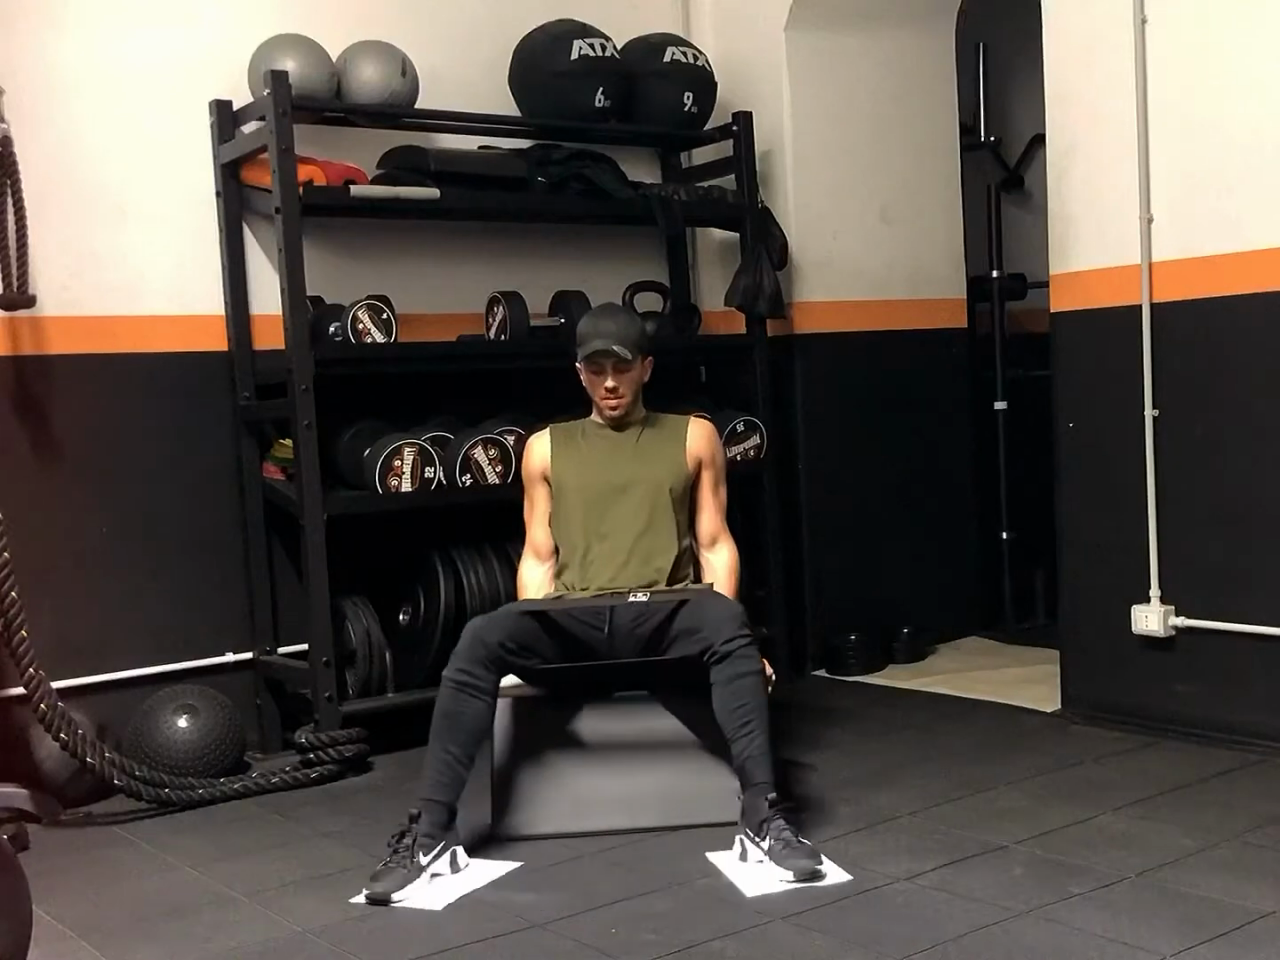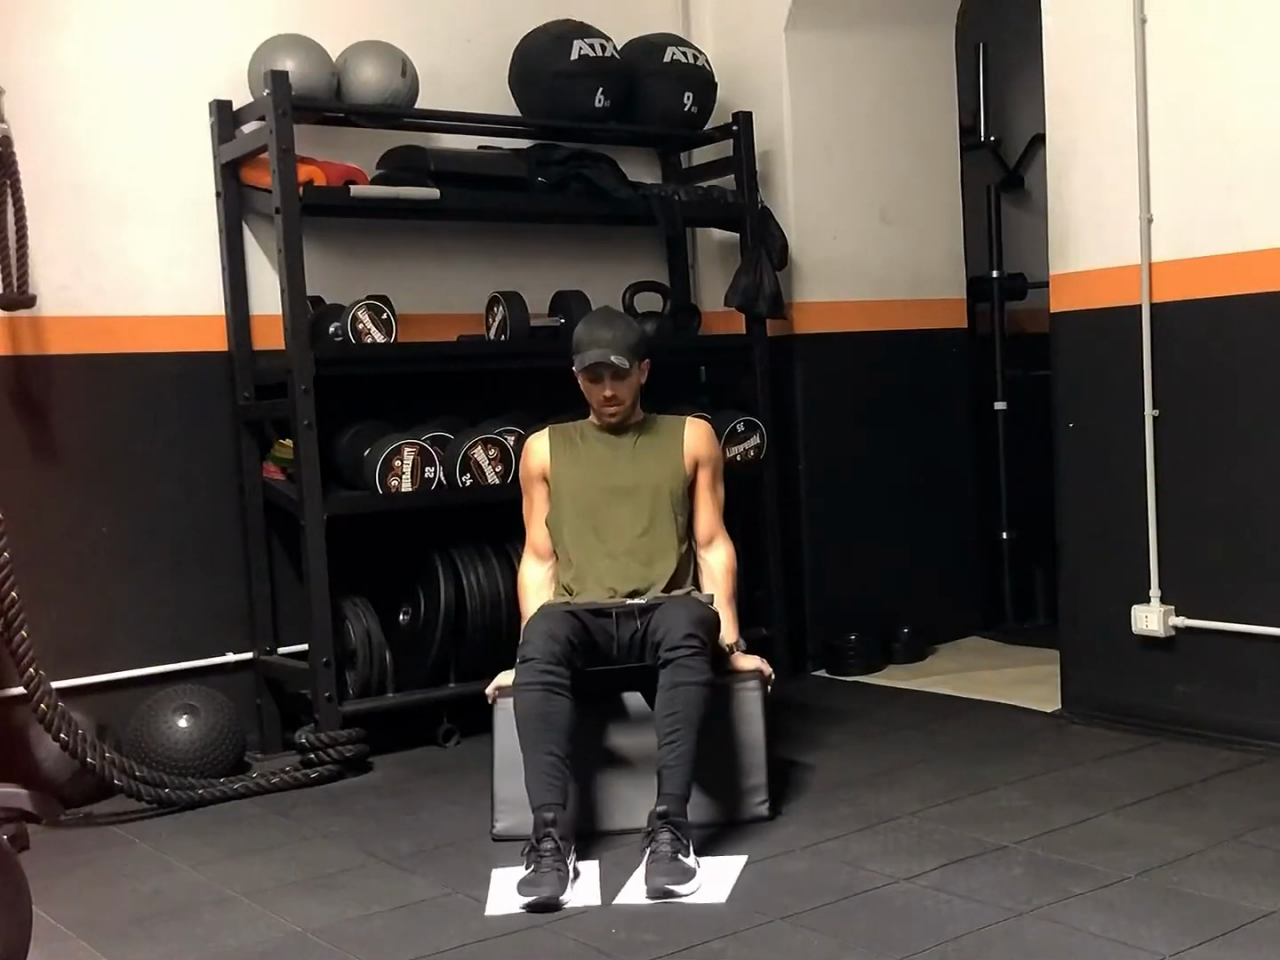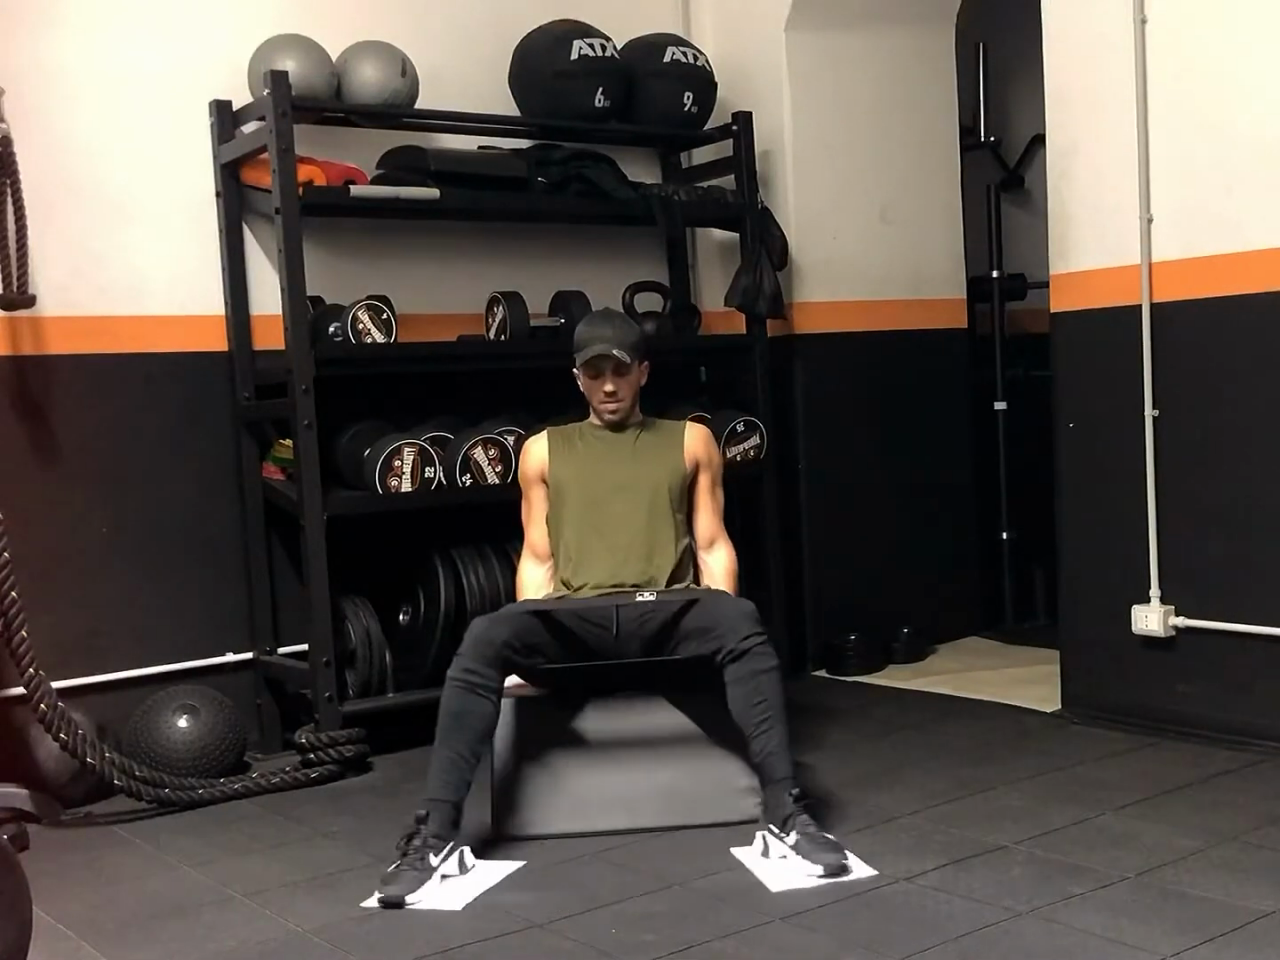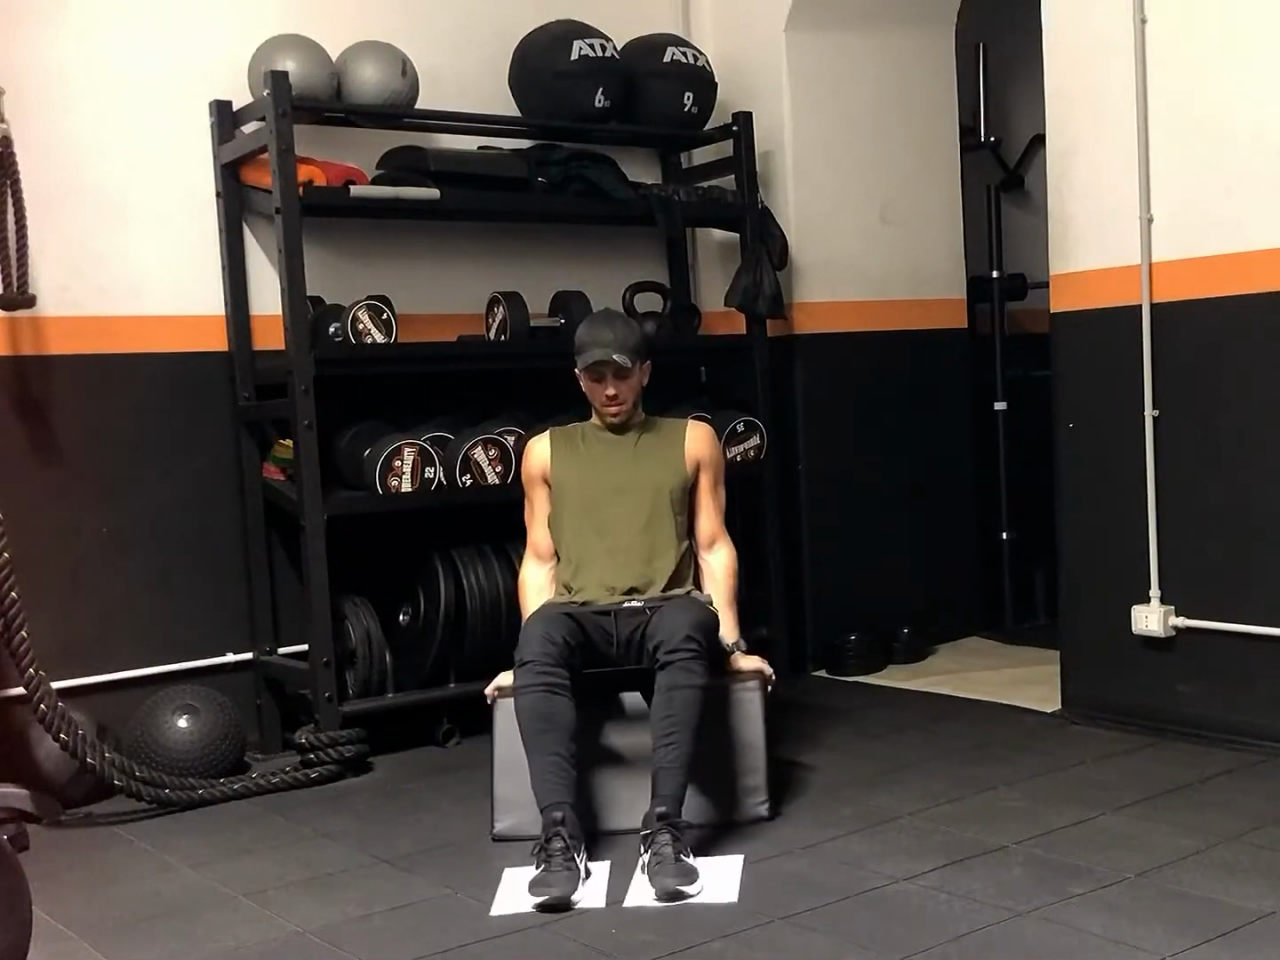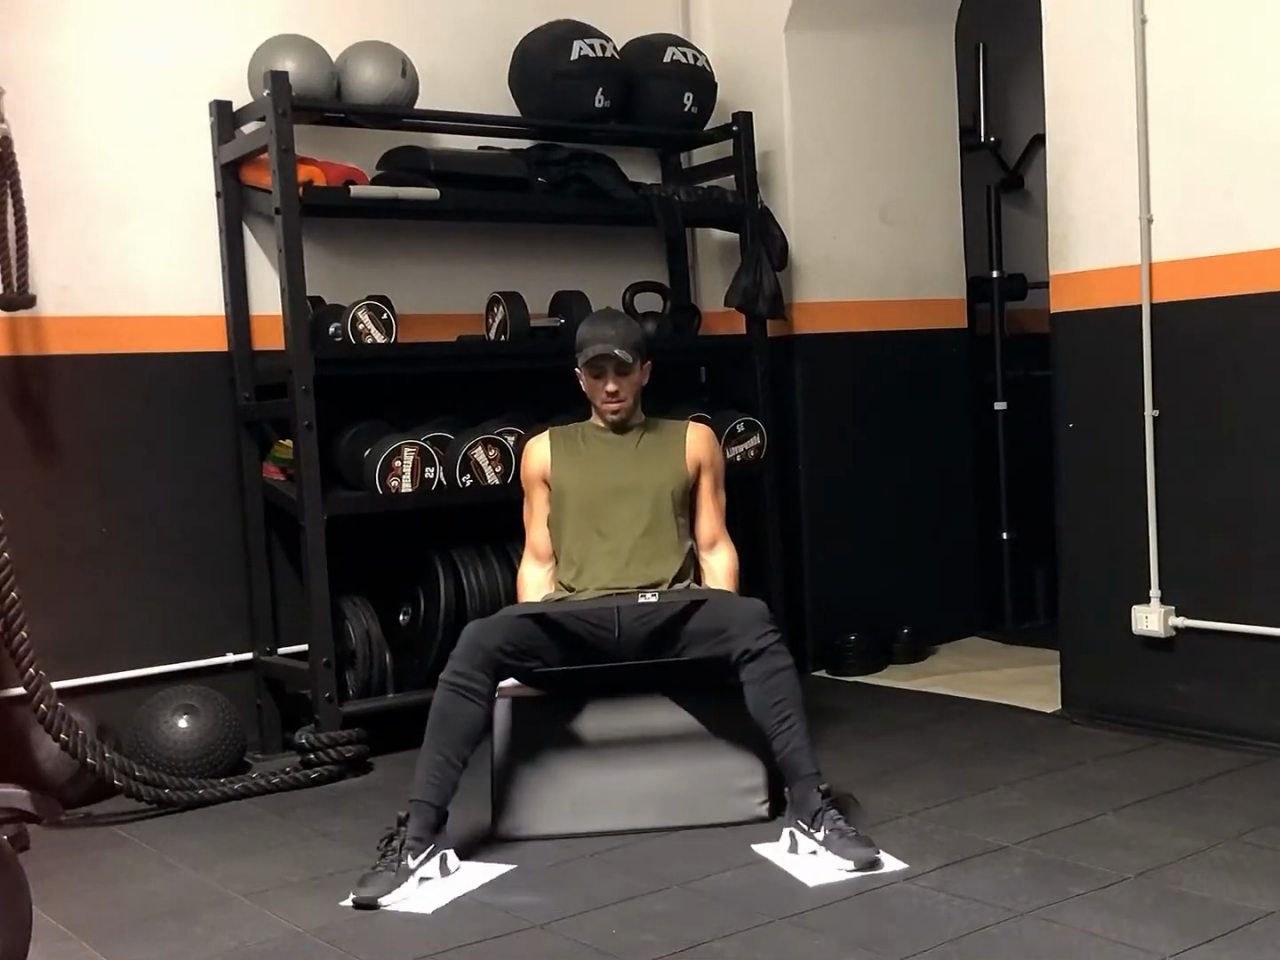
dt=1s
person 1, frame 1
left shoulder: (693, 436)
right shoulder: (545, 447)
left elbow: (714, 544)
right elbow: (538, 557)
left wrist: (724, 635)
right wrist: (527, 646)
left hip: (664, 610)
right hip: (577, 613)
left knee: (728, 621)
right knee: (479, 641)
left ankle: (762, 814)
right ankle: (429, 831)
person 1, frame 2
left shoulder: (692, 437)
right shoulder: (545, 448)
left elbow: (712, 545)
right elbow: (539, 559)
left wrist: (732, 641)
right wrist: (529, 652)
left hip: (666, 612)
right hip: (583, 618)
left knee: (690, 629)
right knee: (544, 638)
left ankle: (668, 826)
right ankle: (550, 835)
person 1, frame 3
left shoulder: (690, 440)
right shoulder: (543, 450)
left elbow: (713, 546)
right elbow: (537, 559)
left wrist: (723, 634)
right wrist: (526, 651)
left hip: (665, 610)
right hip: (578, 615)
left knee: (744, 622)
right knee: (483, 640)
left ankle: (784, 811)
right ankle: (436, 831)
person 1, frame 4
left shoulder: (693, 439)
right shoulder: (546, 450)
left elbow: (714, 547)
right elbow: (540, 560)
left wrist: (732, 640)
right wrist: (531, 652)
left hip: (665, 614)
right hip: (582, 618)
left knee: (686, 631)
right knee: (540, 642)
left ankle: (663, 827)
right ankle: (560, 834)
person 1, frame 5
left shoulder: (693, 441)
right shoulder: (544, 451)
left elbow: (714, 547)
right elbow: (538, 560)
left wrist: (727, 629)
right wrist: (528, 648)
left hip: (668, 610)
right hip: (578, 616)
left knee: (754, 622)
right knee: (477, 646)
left ankle: (809, 805)
right ankle: (419, 834)
